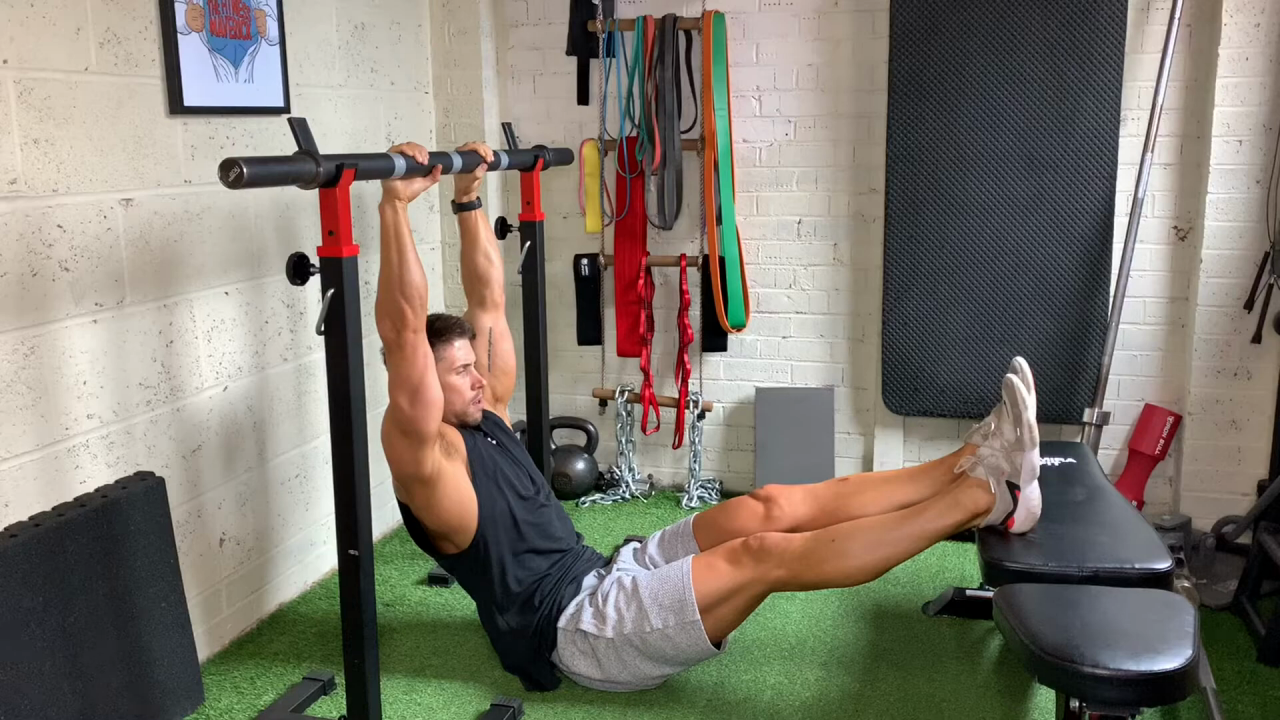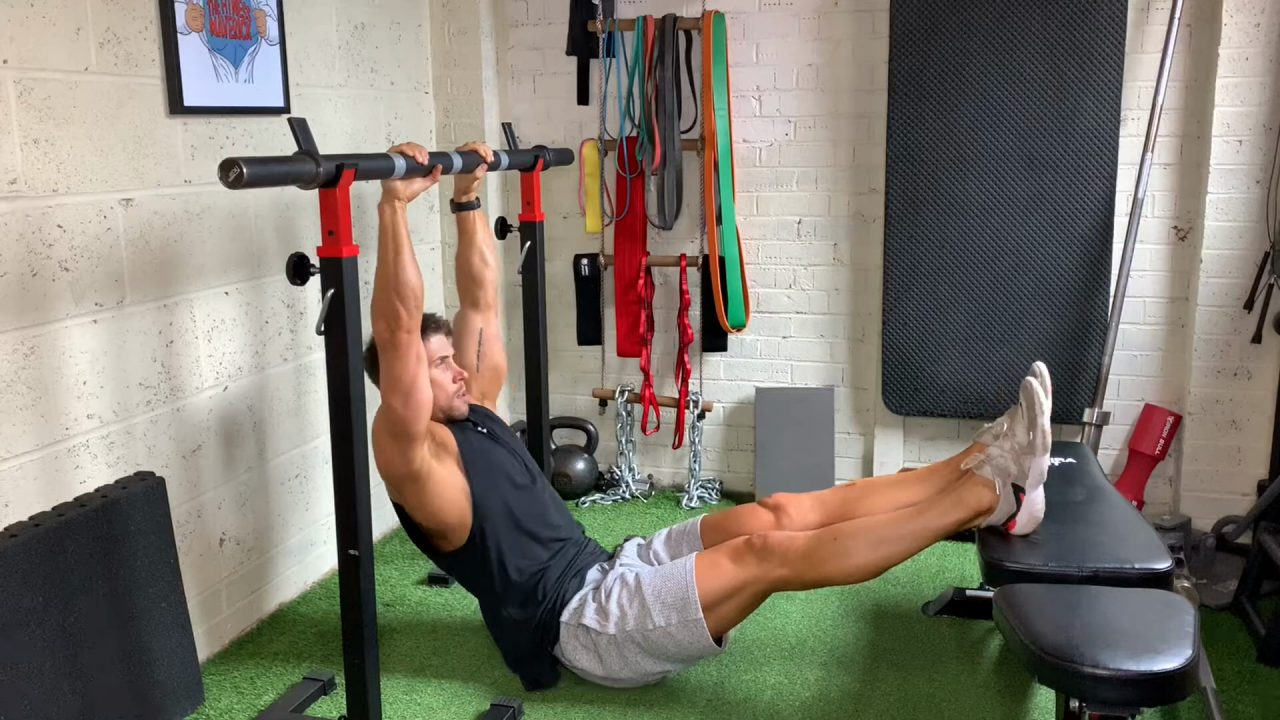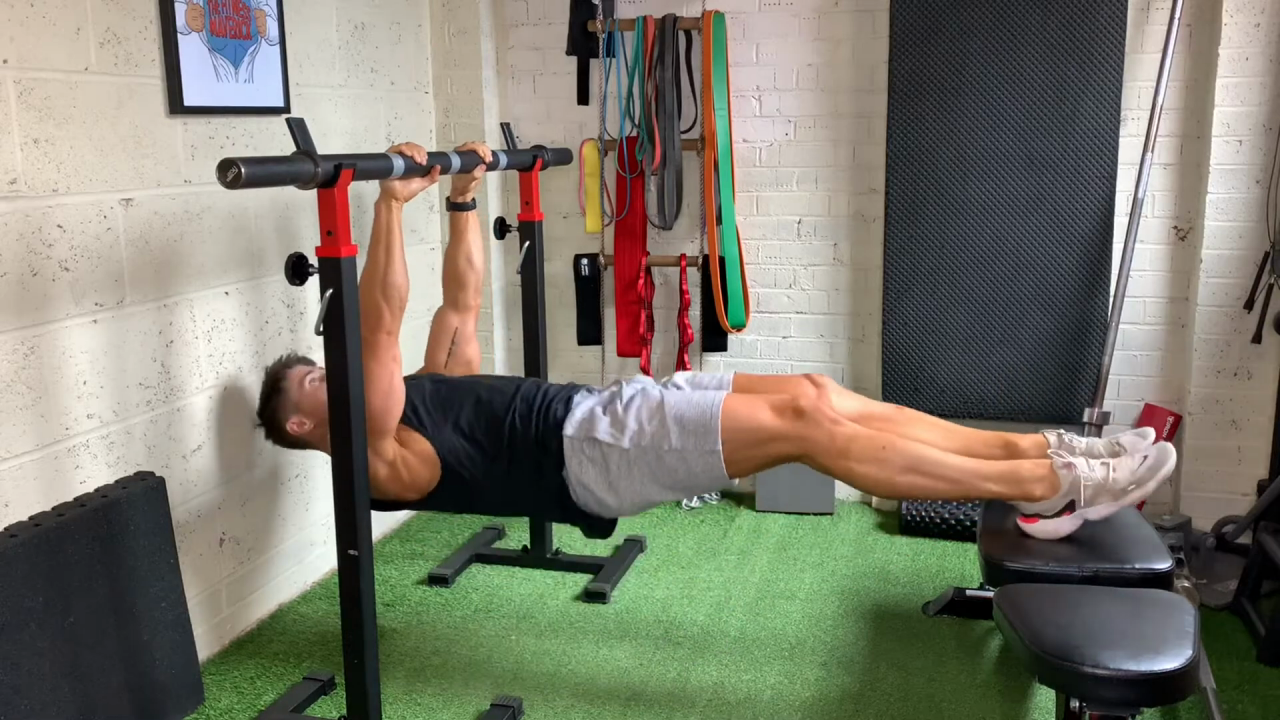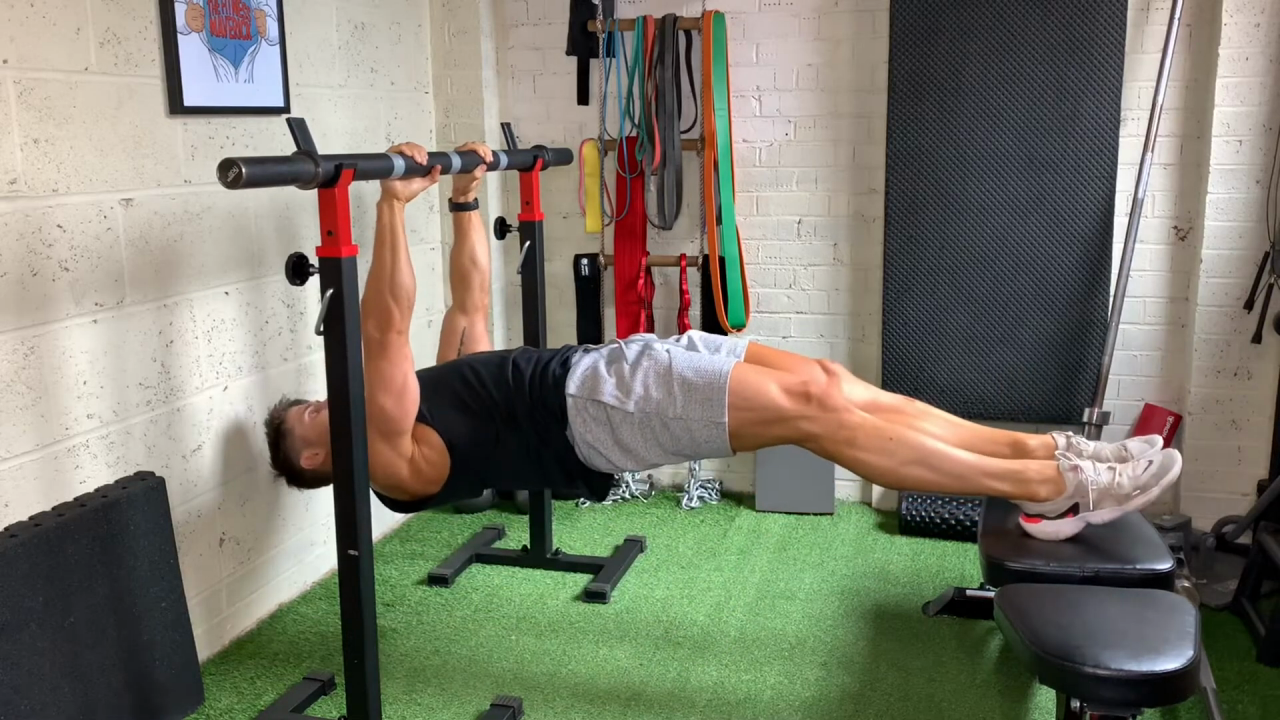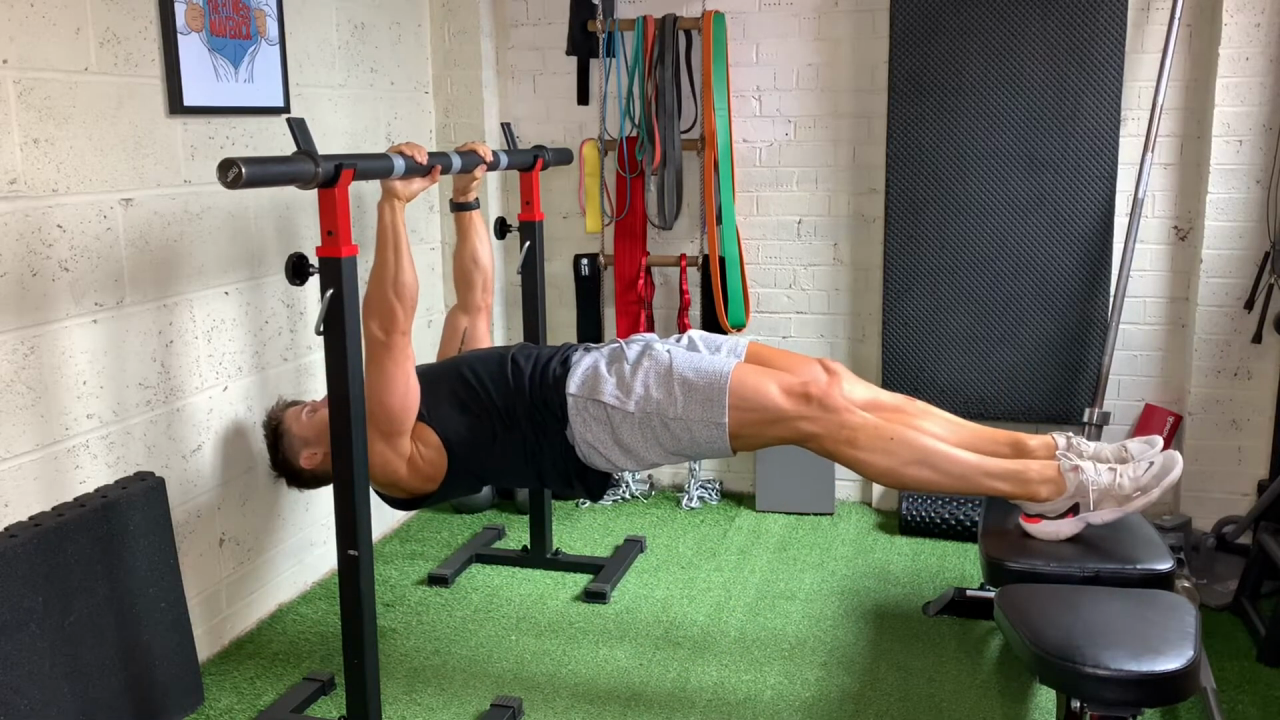
dt=0.7s
person 1, frame 1
left shoulder: (483, 415)
right shoulder: (424, 456)
left elbow: (488, 308)
right elbow: (404, 333)
left wrist: (468, 199)
right wrist: (395, 205)
left hip: (603, 580)
right hip: (578, 630)
left knee: (768, 507)
right knee: (764, 553)
left ankle: (971, 465)
right ankle: (988, 494)
person 1, frame 2
left shoulder: (471, 413)
right shoulder: (414, 454)
left elbow: (480, 311)
right elbow: (395, 333)
left wrist: (467, 199)
right wrist: (395, 204)
left hip: (607, 575)
right hip: (584, 622)
left knee: (776, 514)
right knee: (767, 551)
left ankle: (980, 467)
right ankle: (993, 493)
person 1, frame 3
left shoulder: (425, 392)
right shoulder: (377, 458)
left elbow: (461, 306)
right elbow: (380, 327)
left wrist: (464, 198)
right wrist: (389, 205)
left hip: (609, 417)
right hip: (591, 446)
left knee: (818, 396)
right knee: (802, 420)
left ankle: (1039, 451)
right ankle: (1049, 488)
person 1, frame 4
left shoulder: (436, 394)
right shoulder: (393, 457)
left elbow: (469, 303)
right elbow: (383, 327)
left wrist: (465, 199)
right wrist: (392, 204)
left hip: (609, 369)
right hip: (596, 403)
left knee: (825, 382)
right knee: (809, 406)
left ankle: (1044, 452)
right ankle: (1054, 486)
person 1, frame 5
left shoulder: (437, 392)
right shoulder: (391, 455)
left elbow: (473, 303)
right elbow: (387, 327)
left wrist: (466, 200)
right wrist: (393, 204)
left hip: (611, 365)
right hip: (597, 404)
left knee: (827, 382)
right knee: (813, 408)
left ankle: (1042, 453)
right ankle: (1054, 488)
